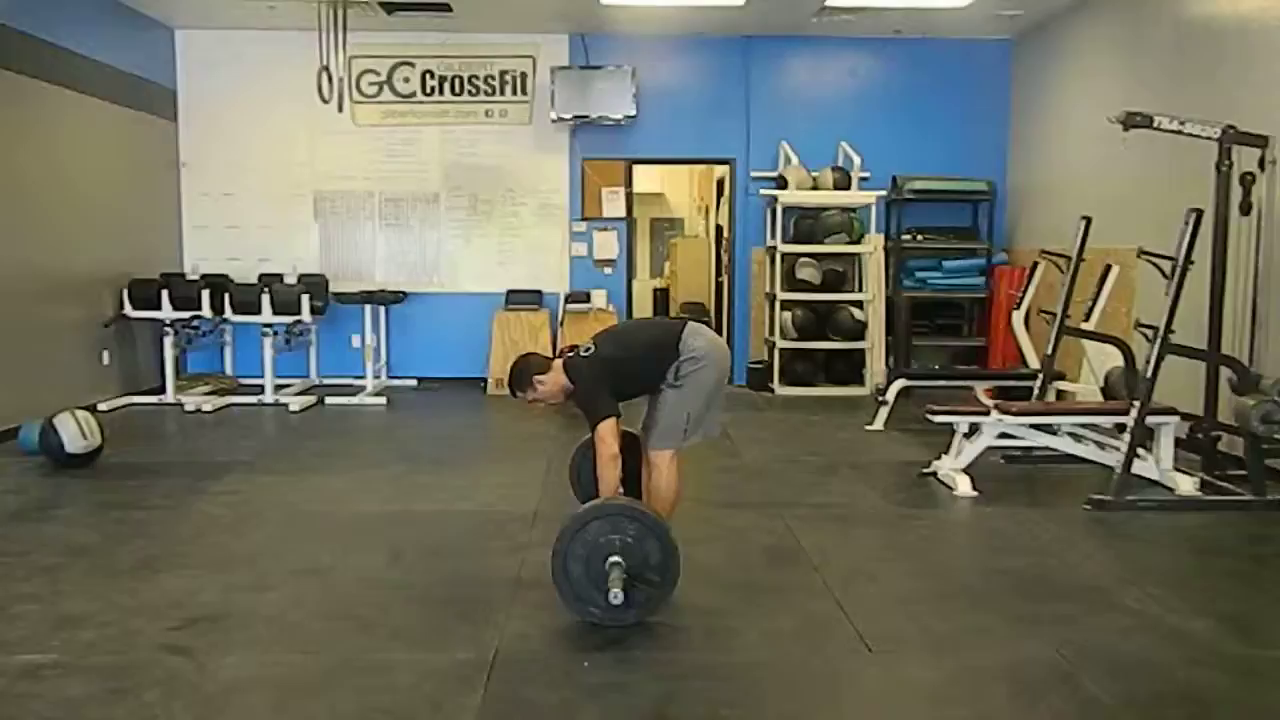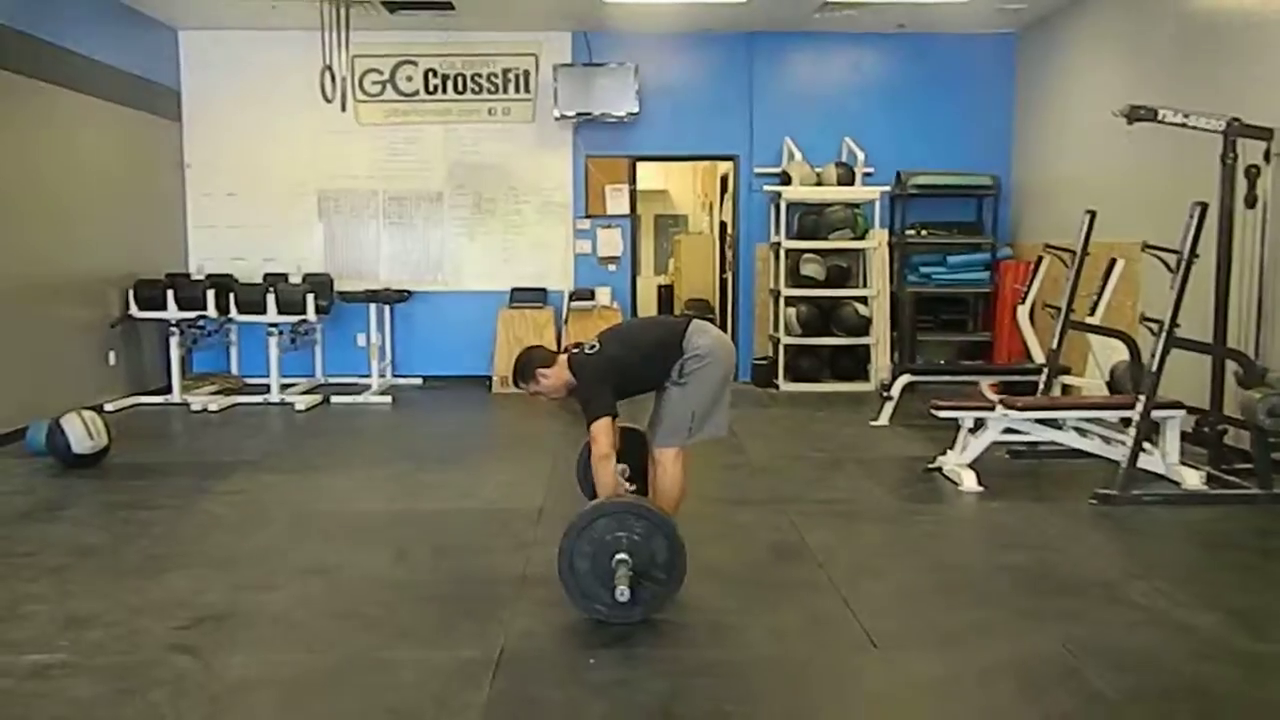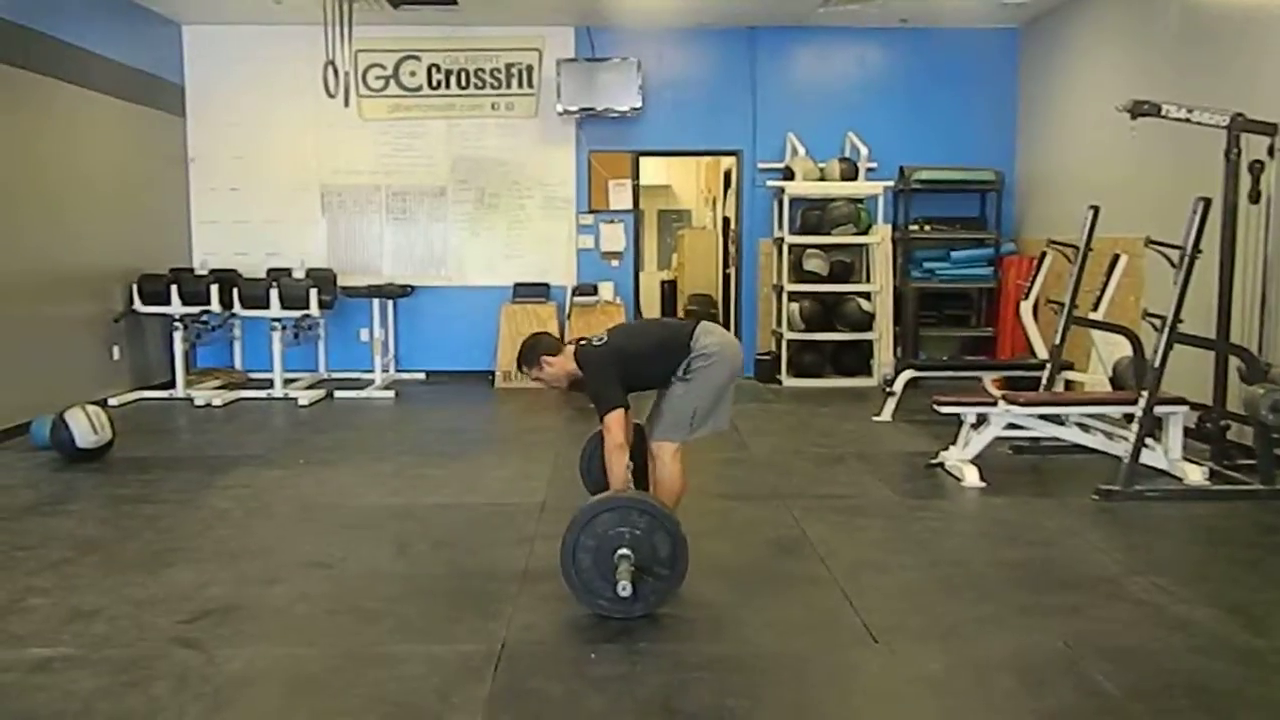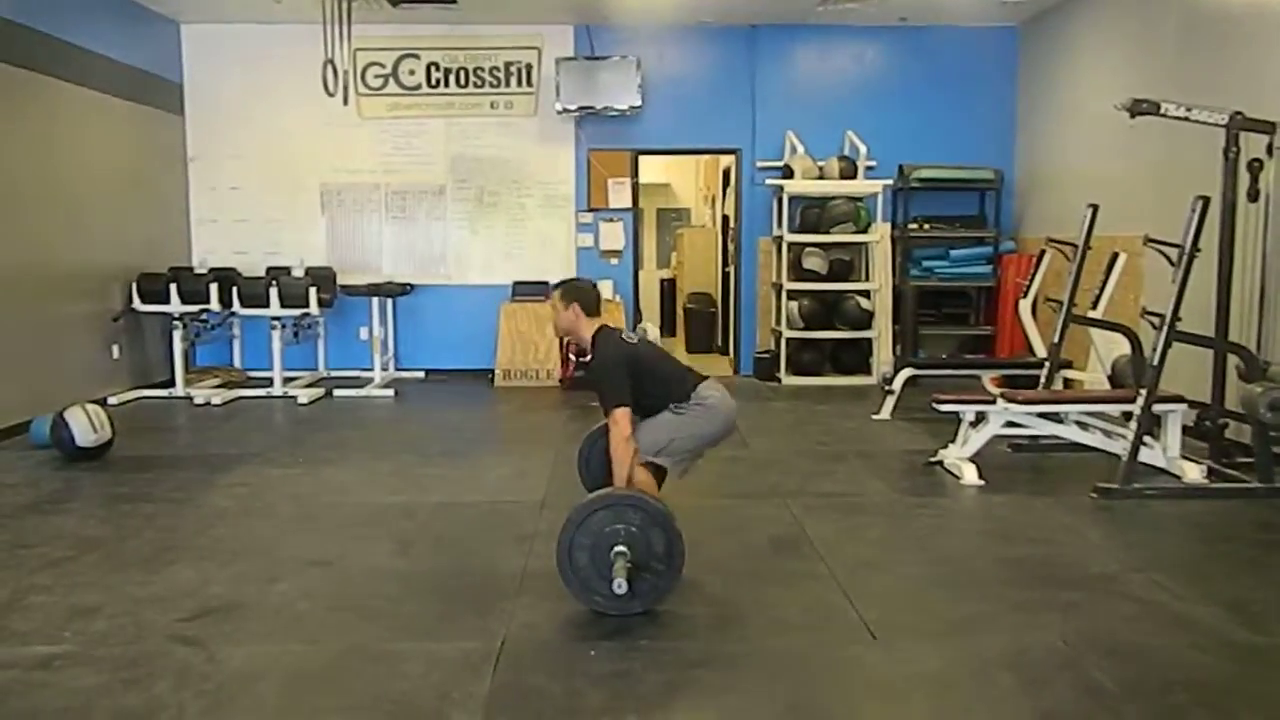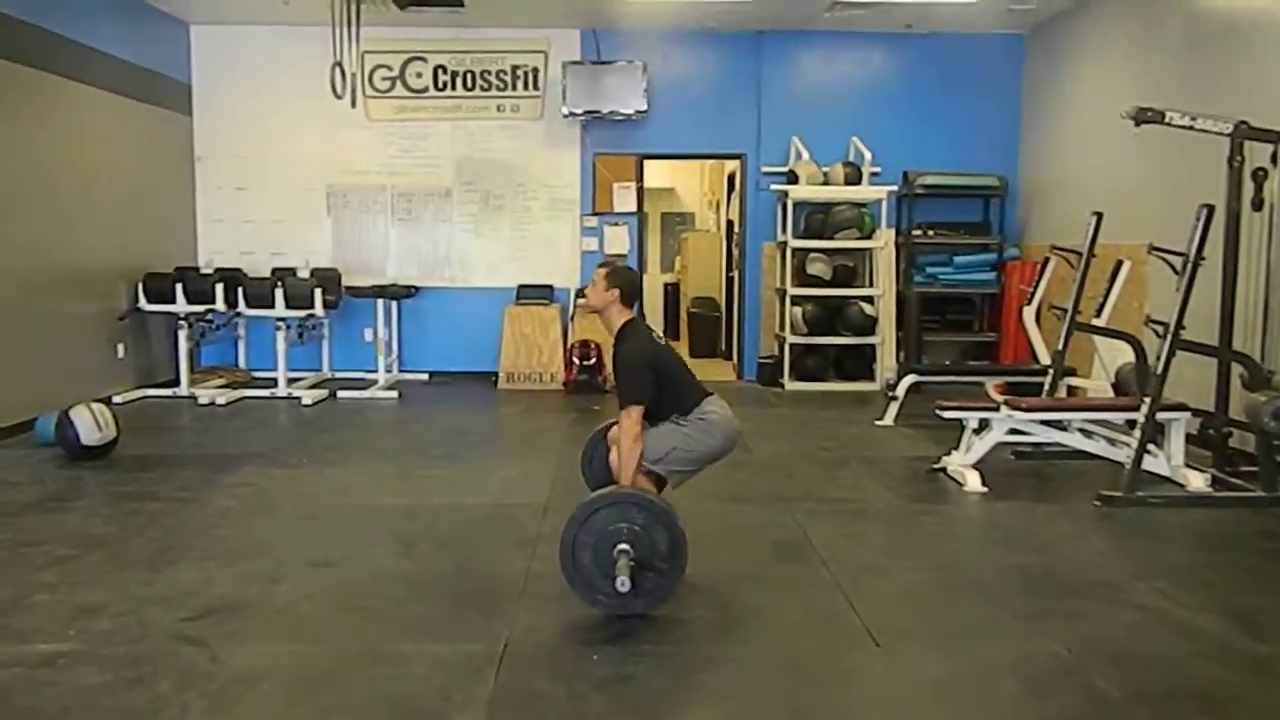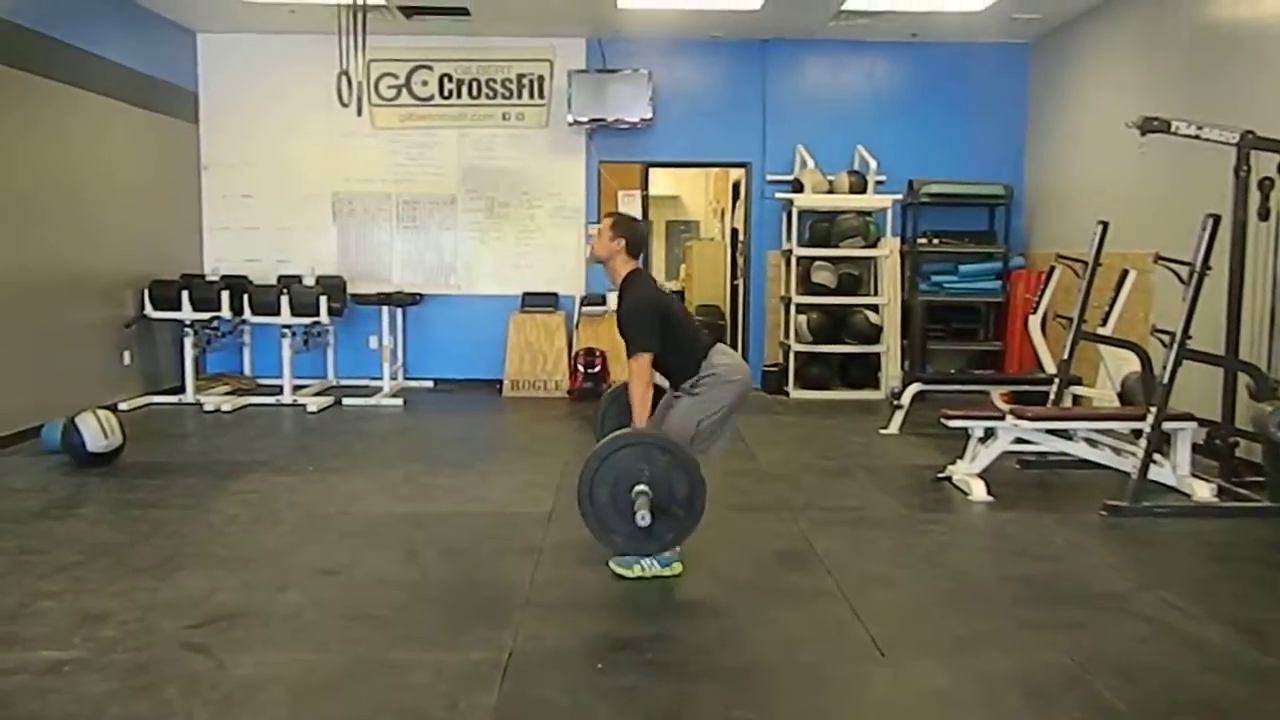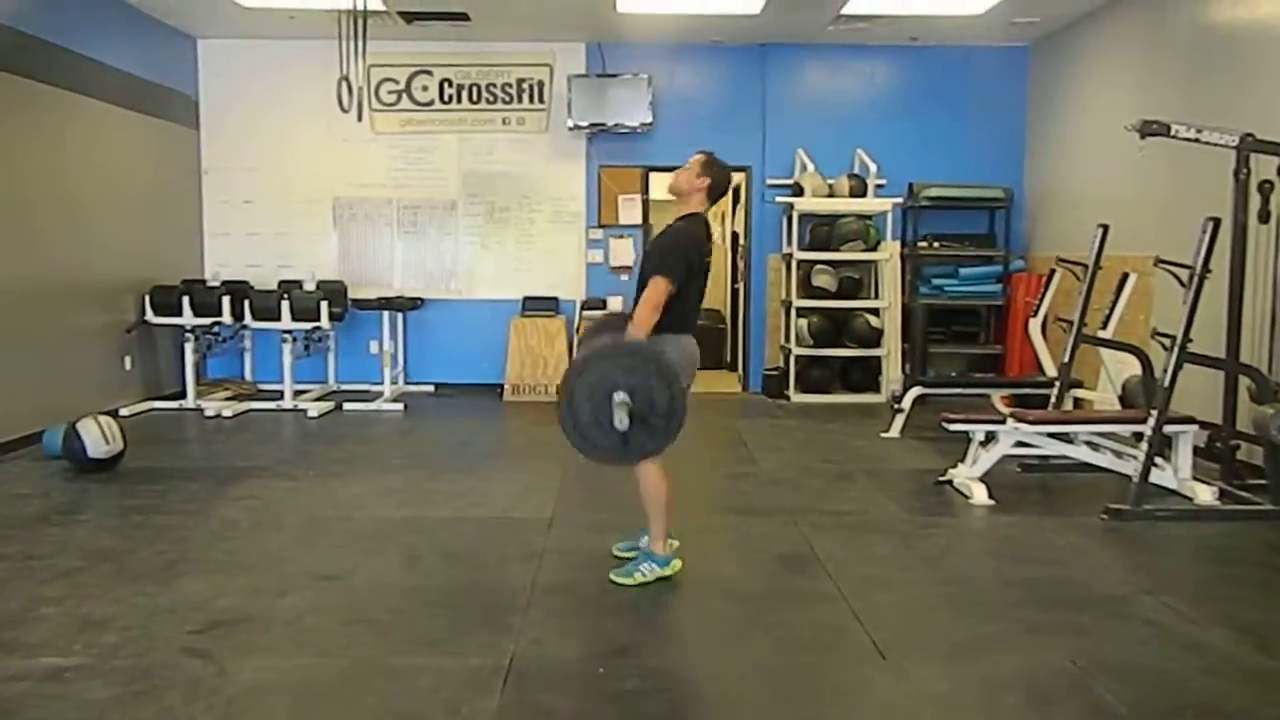
dt=0.4s
person 1, frame 1
left shoulder: (586, 380)
right shoulder: (580, 365)
left elbow: (609, 452)
right elbow: (608, 427)
right wrist: (613, 483)
left hip: (697, 354)
right hip: (696, 346)
left knee: (661, 451)
right knee: (652, 443)
person 1, frame 2
left shoulder: (589, 377)
right shoulder: (585, 362)
left elbow: (602, 451)
right elbow: (608, 422)
right wrist: (613, 478)
left hip: (702, 351)
right hip: (700, 343)
left knee: (667, 449)
right knee: (660, 443)
person 1, frame 3
left shoulder: (596, 368)
right shoulder: (594, 354)
left elbow: (616, 442)
right elbow: (621, 415)
right wrist: (622, 475)
left hip: (711, 352)
right hip: (707, 346)
left knee: (664, 444)
right knee: (659, 437)
person 1, frame 4
left shoulder: (606, 357)
right shoulder: (611, 341)
left elbow: (622, 431)
left hip: (706, 409)
right hip: (701, 401)
left knee: (629, 456)
person 1, frame 5
left shoulder: (632, 350)
right shoulder: (636, 337)
left elbow: (632, 427)
left hip: (708, 424)
right hip: (704, 416)
left knee: (620, 460)
right knee: (616, 438)
person 1, frame 6
left shoulder: (637, 299)
right shoulder: (638, 289)
left elbow: (640, 372)
right elbow: (643, 367)
left hip: (717, 376)
right hip: (704, 372)
left ankle: (662, 555)
person 1, frame 7
left shoulder: (687, 234)
right shoulder: (686, 230)
left elbow: (655, 296)
left hip: (665, 350)
right hip: (659, 347)
left knee: (644, 453)
left ankle: (658, 553)
right ankle: (655, 535)
